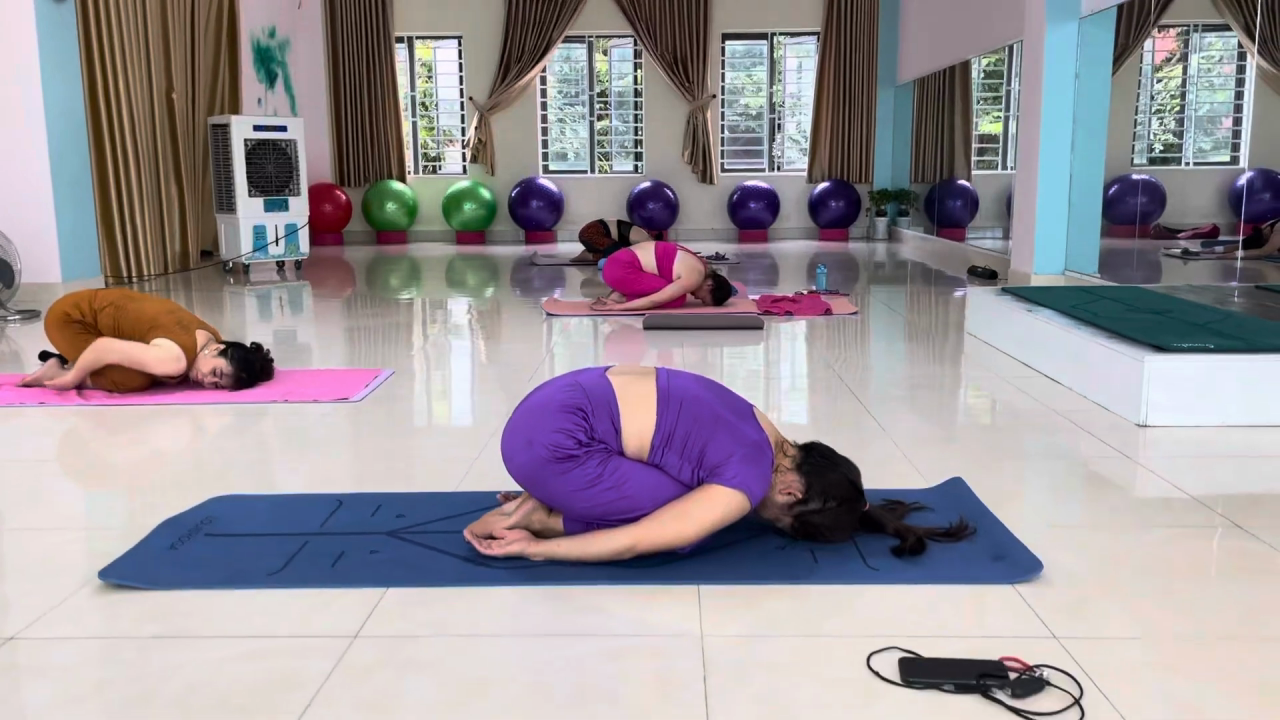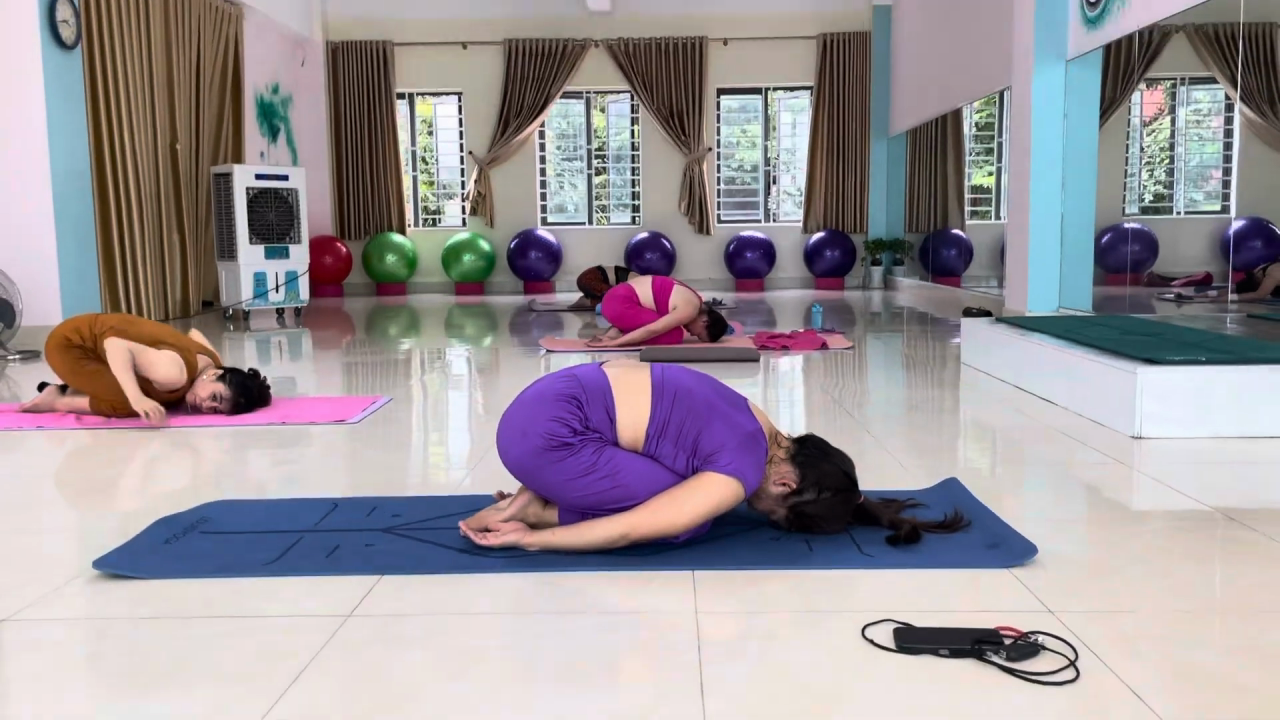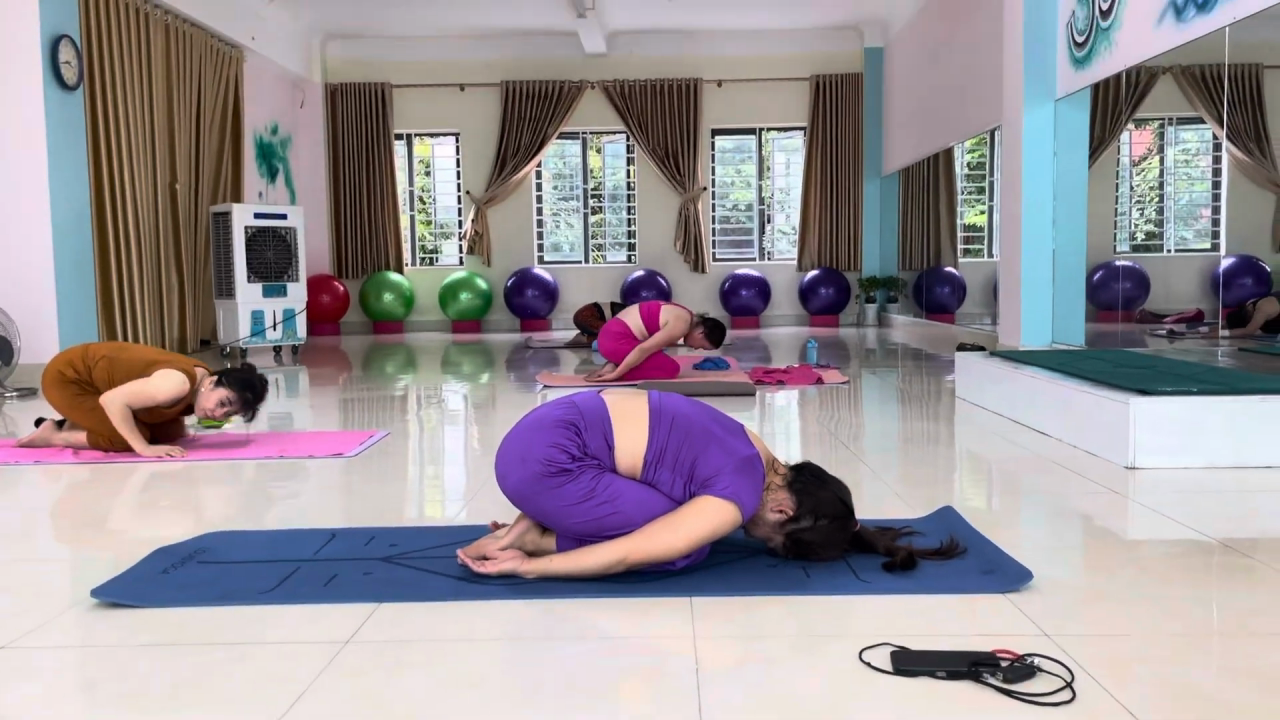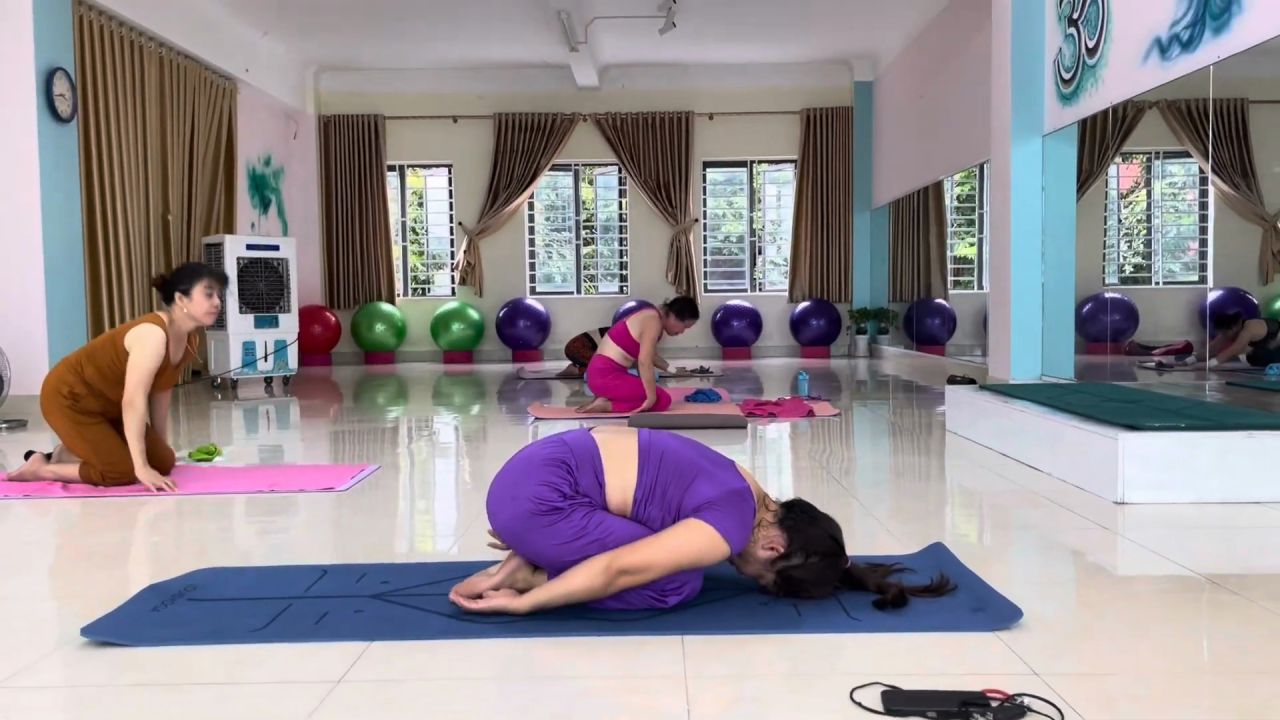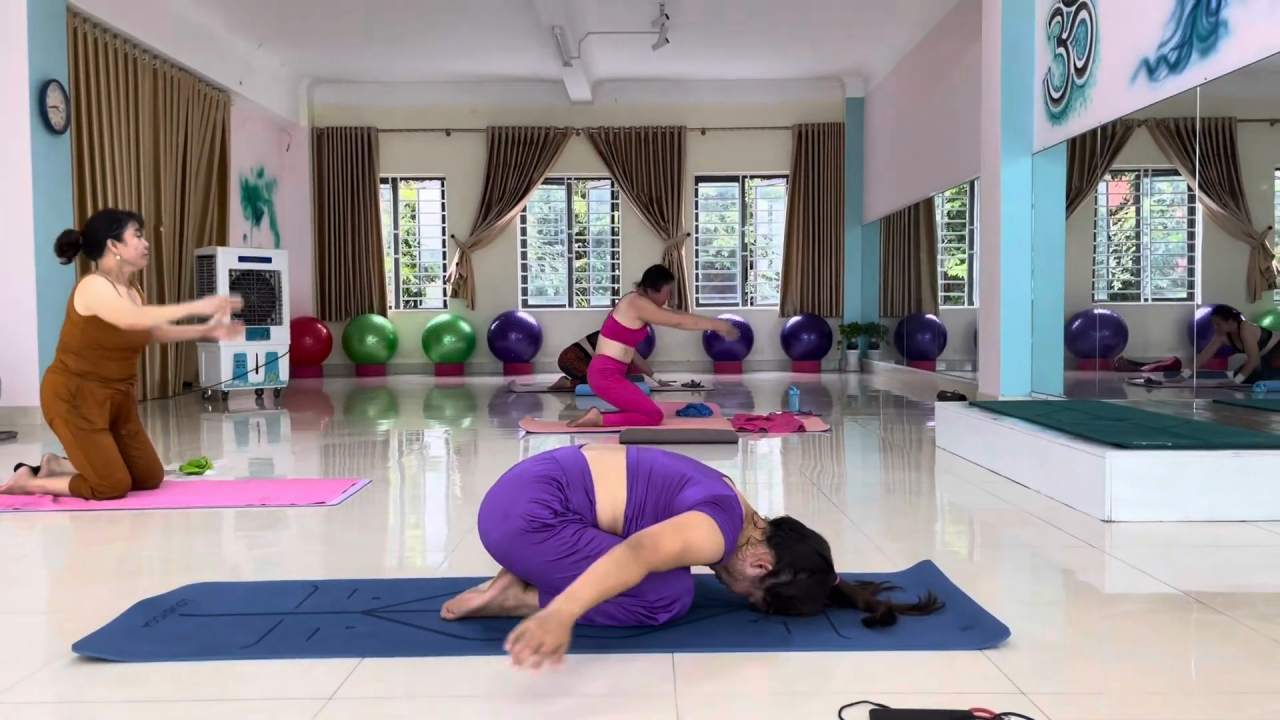
dt=0.5s
person 1, frame 1
left shoulder: (757, 428)
right shoulder: (745, 483)
right elbow: (637, 543)
right wrist: (537, 549)
left hip: (556, 404)
right hip: (548, 443)
left knee: (685, 502)
right knee: (692, 526)
left ankle: (544, 502)
right ankle: (541, 519)
person 1, frame 2
left shoulder: (752, 424)
right shoulder: (738, 472)
right elbow: (631, 530)
right wrist: (532, 539)
left hip: (549, 400)
right hip: (544, 433)
left knee: (674, 486)
right knee: (689, 521)
left ankle: (539, 499)
right ankle: (538, 513)
person 1, frame 3
left shoulder: (747, 452)
right shoulder: (736, 496)
right elbow: (629, 555)
right wrist: (529, 567)
left hip: (550, 430)
right hip: (543, 460)
left knee: (671, 516)
right knee: (686, 546)
left ankle: (537, 526)
right ankle: (535, 541)
person 1, frame 4
left shoulder: (737, 488)
right shoulder: (728, 527)
right elbow: (619, 571)
left wrist: (539, 542)
right wrist: (522, 604)
left hip: (540, 469)
right hip: (535, 497)
left knee: (662, 555)
right knee: (676, 584)
left ankle: (533, 559)
right ankle: (526, 580)
person 1, frame 5
left shoulder: (725, 503)
right shoulder: (718, 533)
right elbow: (636, 551)
right wrist: (560, 617)
left hip: (530, 487)
right hip: (525, 515)
left knee: (662, 576)
right knee: (668, 596)
left ankle: (527, 579)
right ankle: (522, 600)
person 2, frame 1
left shoulder: (209, 336)
right shoulder: (175, 361)
right elbow: (102, 346)
right wrist: (72, 379)
left hip: (101, 309)
right hip: (69, 317)
right knee: (135, 381)
left ankle: (71, 361)
right ankle: (59, 372)
person 2, frame 2
left shoulder: (210, 360)
right shoulder: (175, 374)
left elbow: (195, 333)
right elbow: (115, 343)
right wrist: (136, 398)
left hip: (98, 336)
right hip: (69, 342)
left knee: (170, 400)
right knee: (127, 407)
left ankle: (73, 390)
right ankle: (56, 400)
person 2, frame 3
left shoulder: (201, 386)
right shoulder: (178, 382)
right elbow: (111, 400)
right wrist: (143, 447)
left hip: (95, 377)
right hip: (66, 377)
left knee: (171, 432)
right knee: (128, 439)
left ankle: (76, 425)
right ankle: (53, 435)
person 2, frame 4
left shoulder: (189, 341)
right shoulder: (153, 334)
left elbow: (161, 393)
right elbow: (133, 401)
left wrist: (161, 444)
right wrist: (141, 468)
left hip: (105, 404)
right hip: (69, 399)
left knee: (164, 463)
right knee: (121, 474)
left ankle: (69, 454)
right ankle: (41, 467)
person 2, frame 5
left shoulder: (129, 289)
right shoulder: (93, 287)
left elbow: (156, 332)
right elbow: (131, 319)
left wrist: (205, 330)
right wrist: (197, 308)
left hip: (116, 398)
right hip: (74, 398)
left knee: (150, 478)
right knee: (113, 486)
left ankle: (56, 466)
right ankle: (28, 481)
